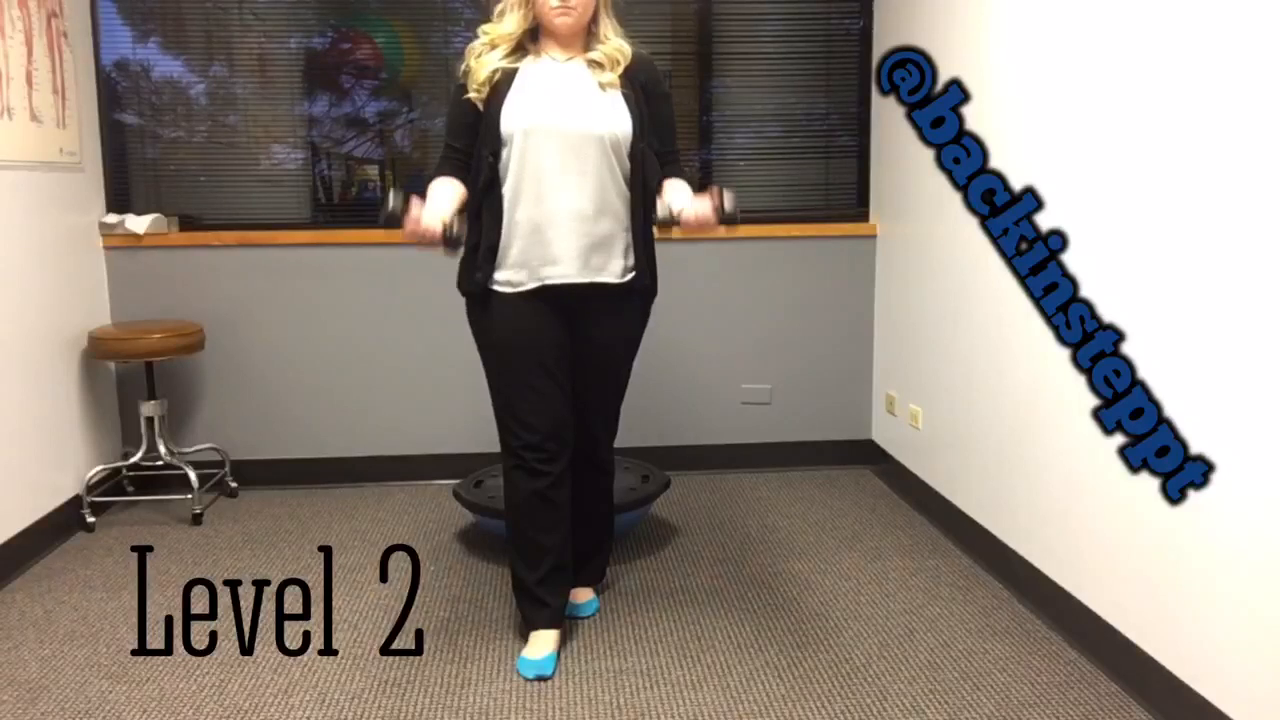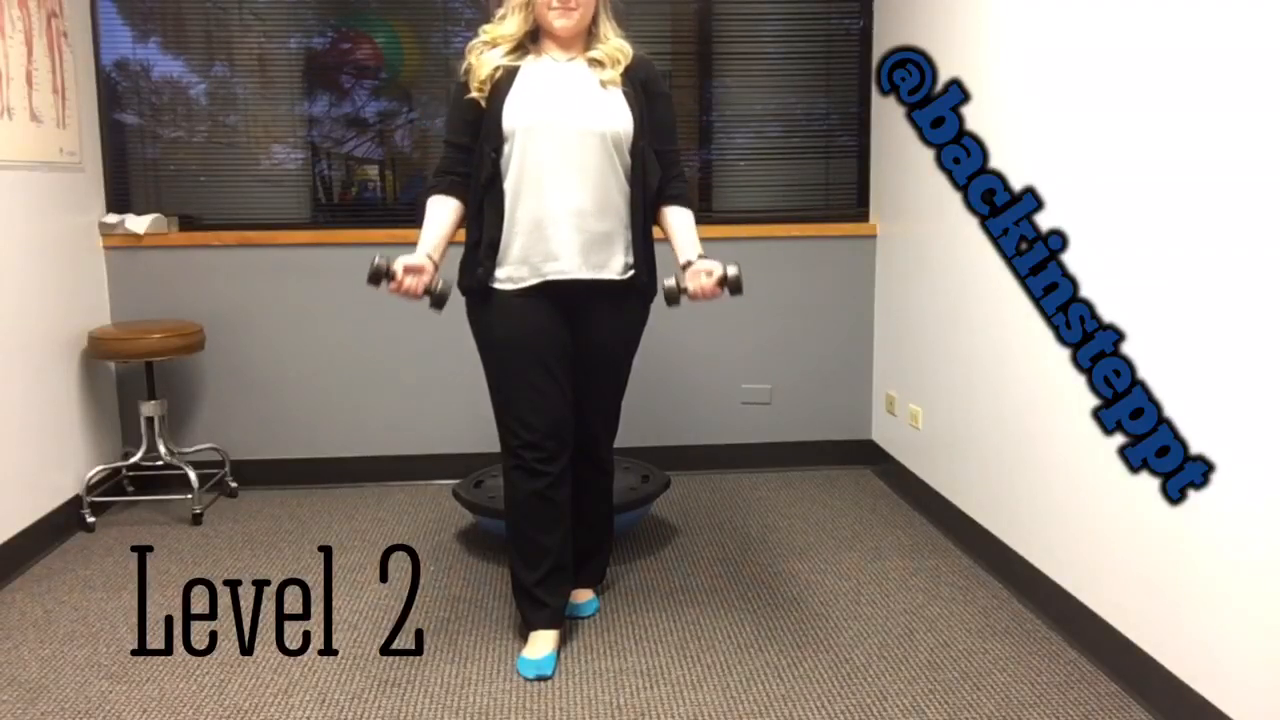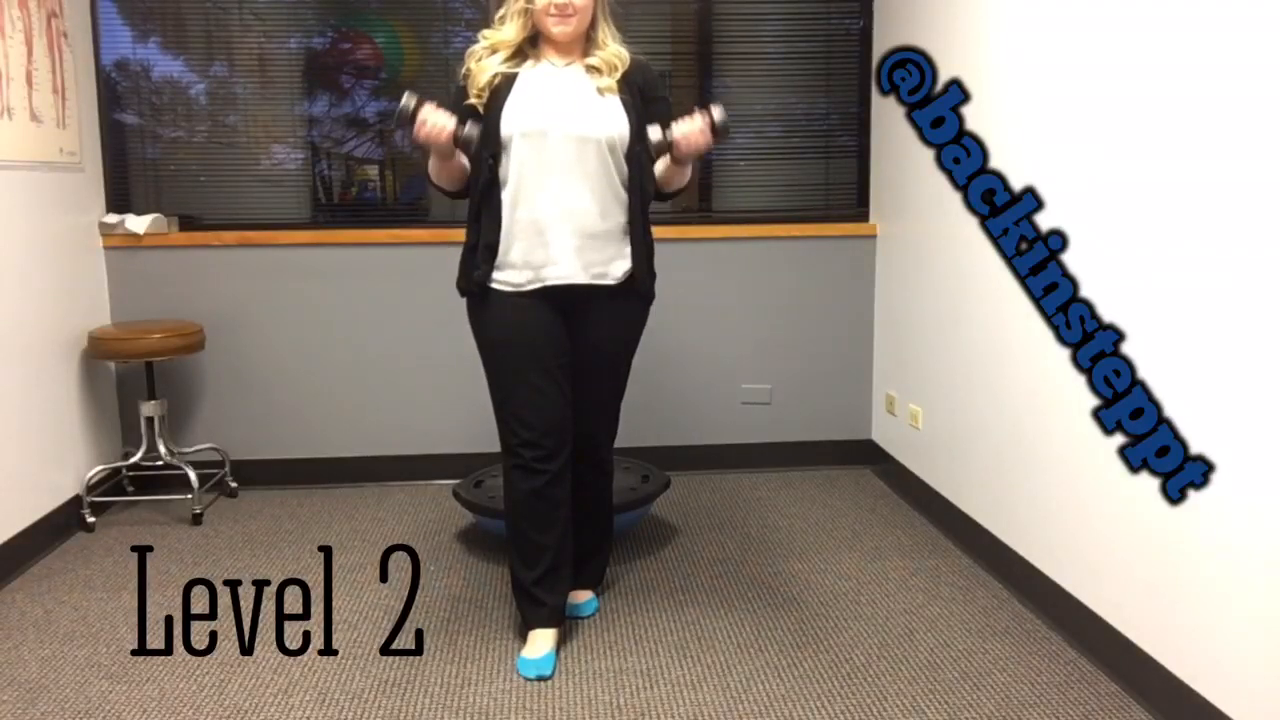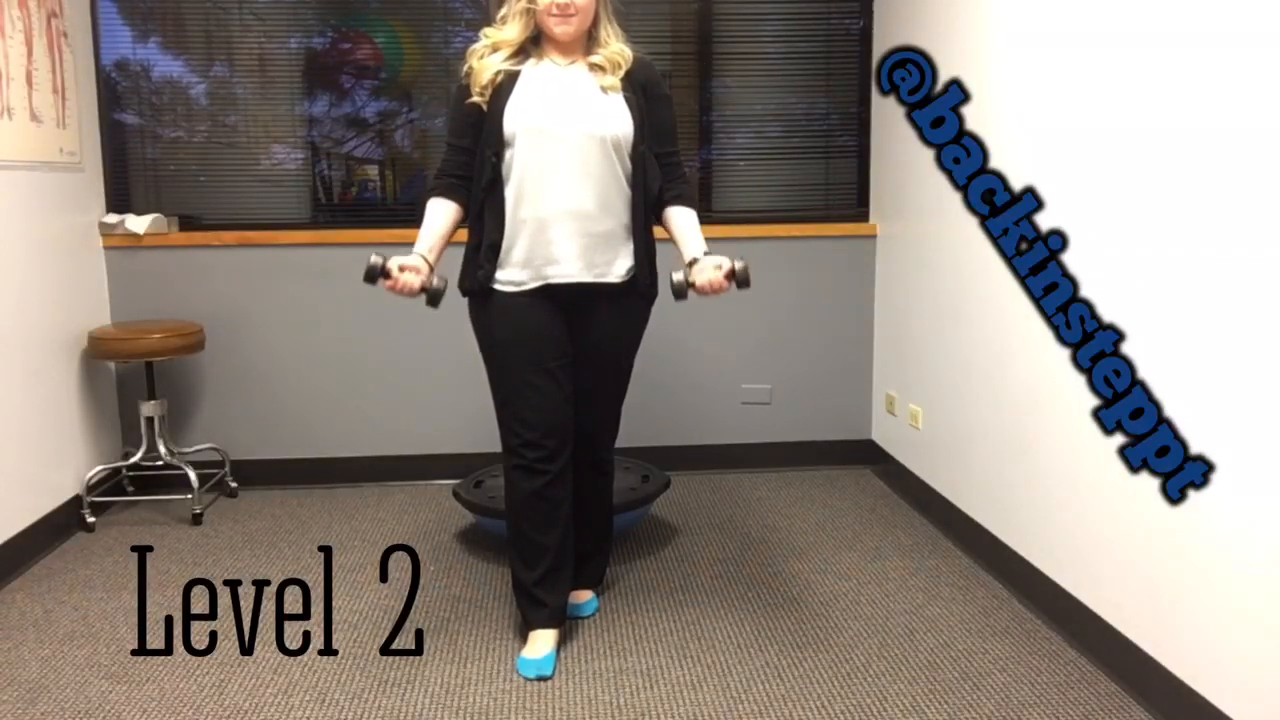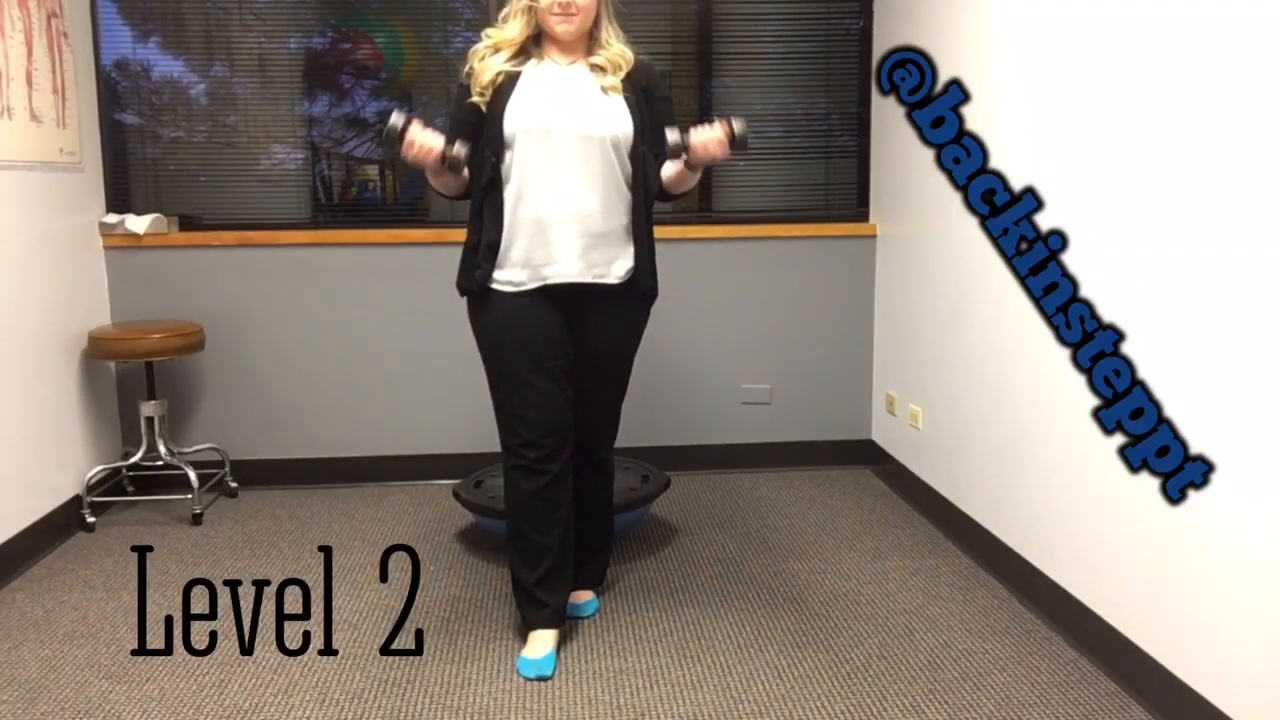
dt=1s
person 1, frame 1
left shoulder: (635, 72)
right shoulder: (489, 70)
left elbow: (663, 172)
right elbow: (458, 168)
left wrist: (686, 203)
right wrist: (436, 210)
left hip: (611, 289)
right hip: (514, 291)
left knee: (594, 440)
right knee: (534, 447)
left ankle: (585, 574)
right ankle: (542, 615)
person 1, frame 2
left shoulder: (635, 74)
right shoulder: (489, 70)
left elbow: (666, 178)
right elbow: (455, 173)
left wrist: (692, 255)
right wrist: (427, 252)
left hip: (611, 287)
right hip: (515, 288)
left knee: (593, 439)
right knee: (533, 446)
left ankle: (584, 576)
right ankle: (542, 614)
person 1, frame 3
left shoulder: (632, 77)
right shoulder: (489, 73)
left elbow: (660, 181)
right elbow: (457, 177)
left wrist: (684, 153)
right wrist: (439, 148)
left hip: (610, 289)
right hip: (514, 289)
left knee: (592, 439)
right knee: (532, 446)
left ankle: (583, 576)
right ankle: (541, 613)
person 1, frame 4
left shoulder: (636, 76)
right shoulder: (489, 73)
left elbow: (667, 179)
right elbow: (456, 178)
left wrist: (697, 254)
right wrist: (423, 253)
left hip: (612, 289)
right hip: (516, 290)
left knee: (594, 439)
right knee: (533, 446)
left ankle: (584, 577)
right ankle: (542, 614)
person 1, frame 5
left shoulder: (635, 76)
right shoulder: (491, 71)
left elbow: (663, 176)
right elbow: (462, 173)
left wrist: (693, 162)
right wrist: (432, 160)
left hip: (611, 288)
right hip: (515, 288)
left knee: (594, 439)
right knee: (533, 446)
left ankle: (584, 577)
right ankle: (542, 614)
